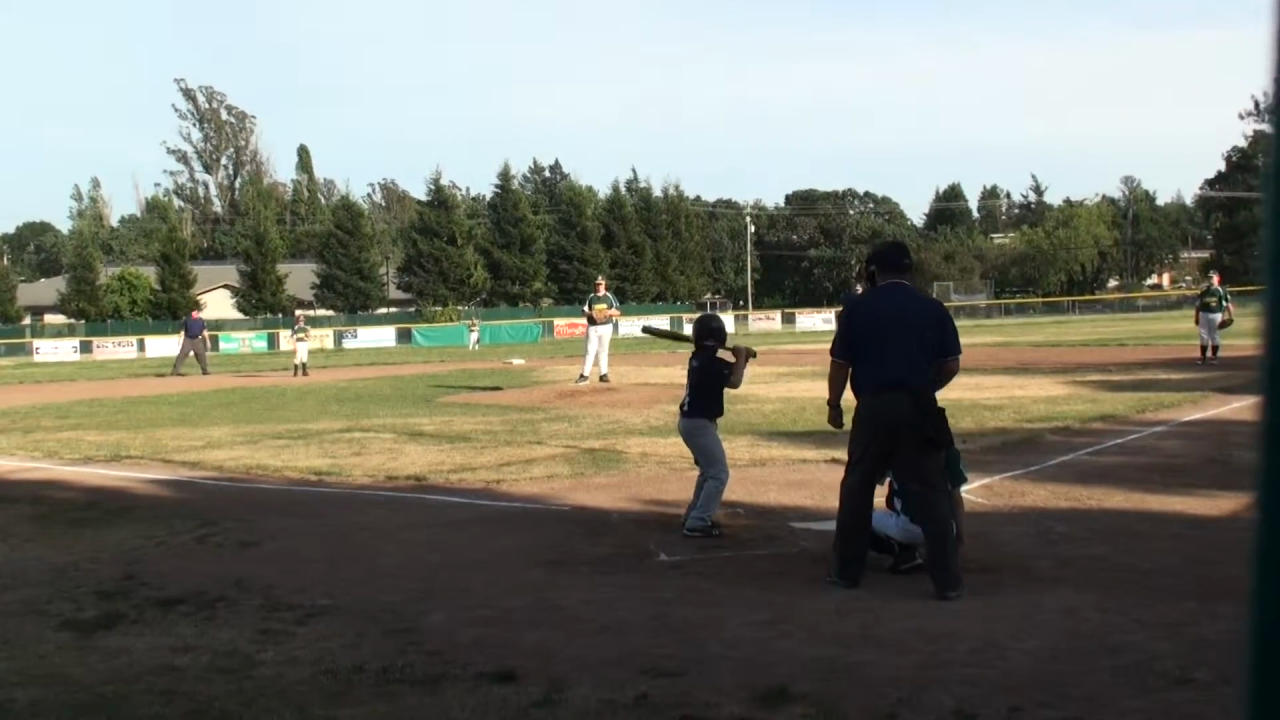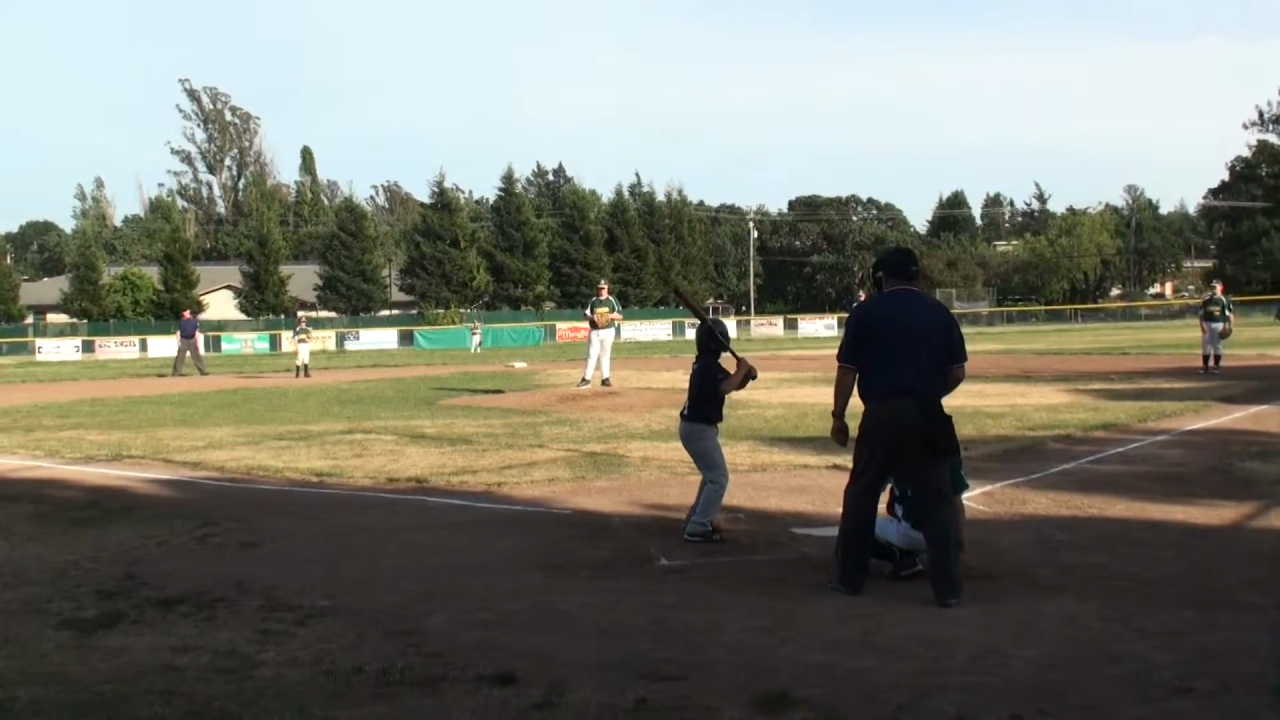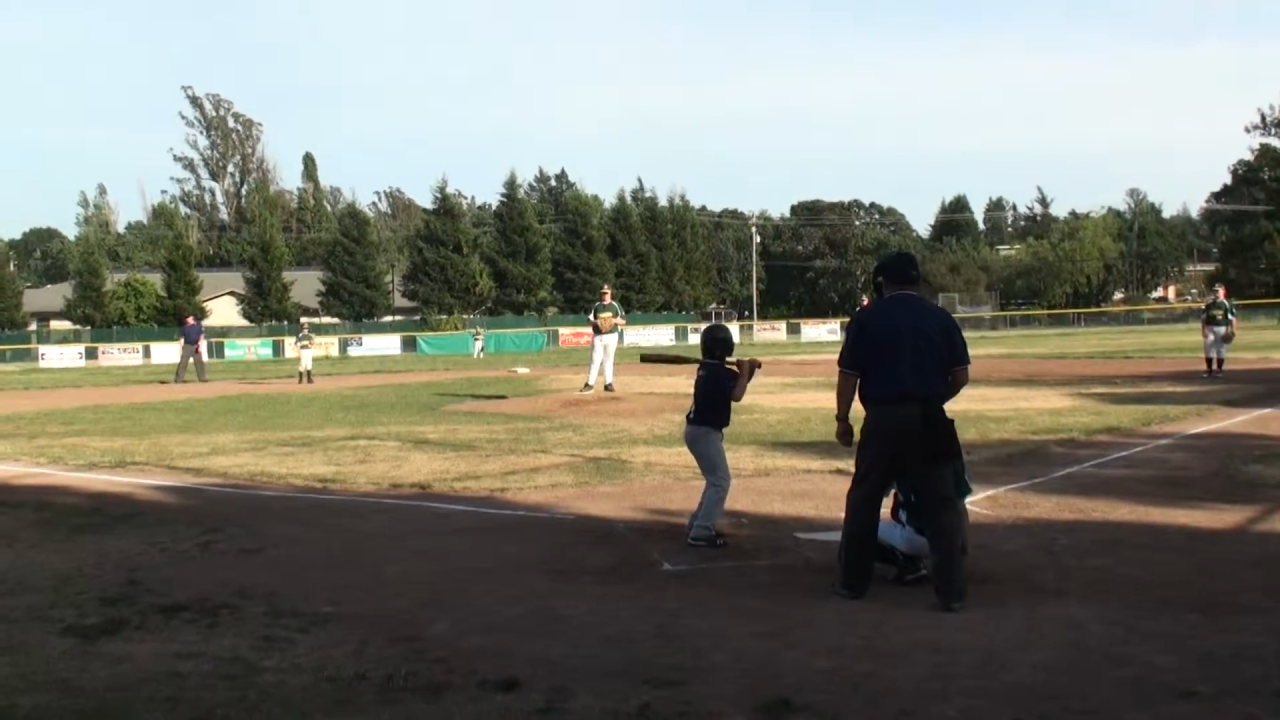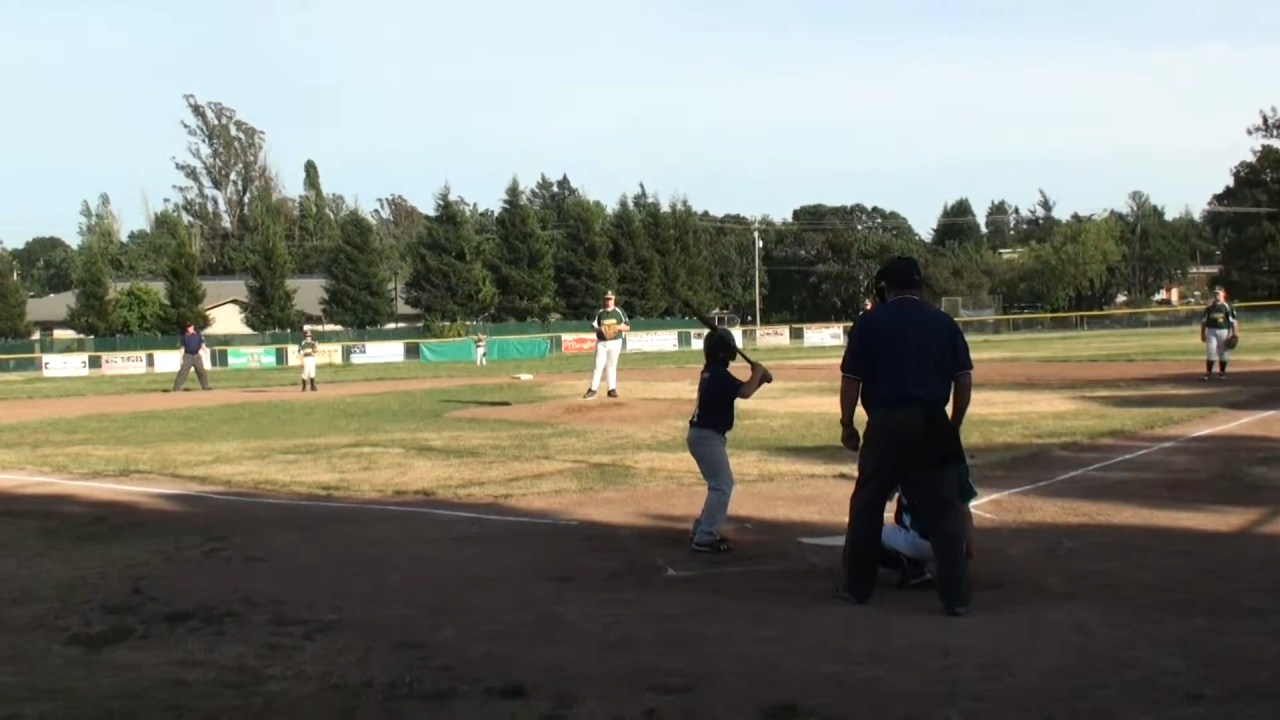
dt=0.3s
person 1, frame 1
left shoulder: (857, 307)
right shoulder: (932, 307)
left elbow: (840, 364)
right elbow: (951, 365)
left wrist: (834, 405)
left hip: (873, 409)
right hip: (918, 409)
left knee: (857, 489)
right knee: (931, 493)
left ankle: (847, 571)
right ankle: (947, 580)
person 1, frame 2
left shoulder: (866, 312)
right shoulder: (939, 313)
left elbow: (847, 369)
right elbow: (957, 372)
left wrist: (838, 416)
left hip: (880, 415)
right hip: (926, 416)
left knee: (861, 495)
right knee: (936, 500)
left ankle: (848, 577)
right ankle: (948, 587)
person 1, frame 3
left shoulder: (867, 318)
right shoulder: (940, 318)
left elbow: (848, 375)
right elbow: (960, 376)
left wrist: (843, 419)
left hip: (882, 420)
right hip: (928, 420)
left knee: (864, 500)
right knee: (940, 505)
left ankle: (851, 582)
right ankle: (951, 592)
person 1, frame 4
left shoulder: (869, 323)
right shoulder: (943, 322)
left elbow: (851, 380)
right elbow: (963, 381)
left wrist: (847, 424)
right wrist: (954, 423)
left hip: (884, 424)
right hip: (930, 424)
left knee: (867, 505)
right knee: (942, 509)
left ankle: (856, 586)
right ankle: (956, 596)
person 2, frame 1
left shoulder: (699, 358)
right shoulder: (709, 362)
left elbow: (729, 371)
right elbow: (735, 382)
left wrist: (742, 357)
right wrist: (741, 357)
left hip: (691, 421)
right hip: (700, 424)
left knee: (709, 471)
right knee: (719, 473)
left ankle: (694, 515)
right ankle: (697, 523)
person 2, frame 2
left shoulder: (706, 364)
right shoulder: (708, 366)
left elbow: (735, 385)
right elbow: (726, 388)
left wrist: (746, 373)
right wrist: (741, 369)
left hip: (695, 426)
right hip: (699, 428)
left knee: (711, 475)
right knee: (719, 478)
left ankle: (695, 520)
right ankle: (697, 528)
person 2, frame 3
left shoulder: (712, 369)
right shoulder: (715, 372)
left elbow: (739, 382)
right elbow: (737, 395)
left wrist: (749, 368)
right wrist: (745, 370)
left hip: (701, 429)
right hip: (704, 432)
left knee: (715, 479)
right knee: (720, 481)
left ankle: (698, 525)
right ankle: (701, 532)
person 2, frame 4
left shoulder: (712, 372)
right shoulder: (719, 375)
left elbow: (741, 389)
right elbow: (745, 392)
left wrist: (760, 378)
right wrist: (757, 372)
left hip: (704, 434)
right hip: (706, 436)
left knee: (719, 484)
right knee: (722, 485)
left ankle: (702, 530)
right ankle: (705, 538)
